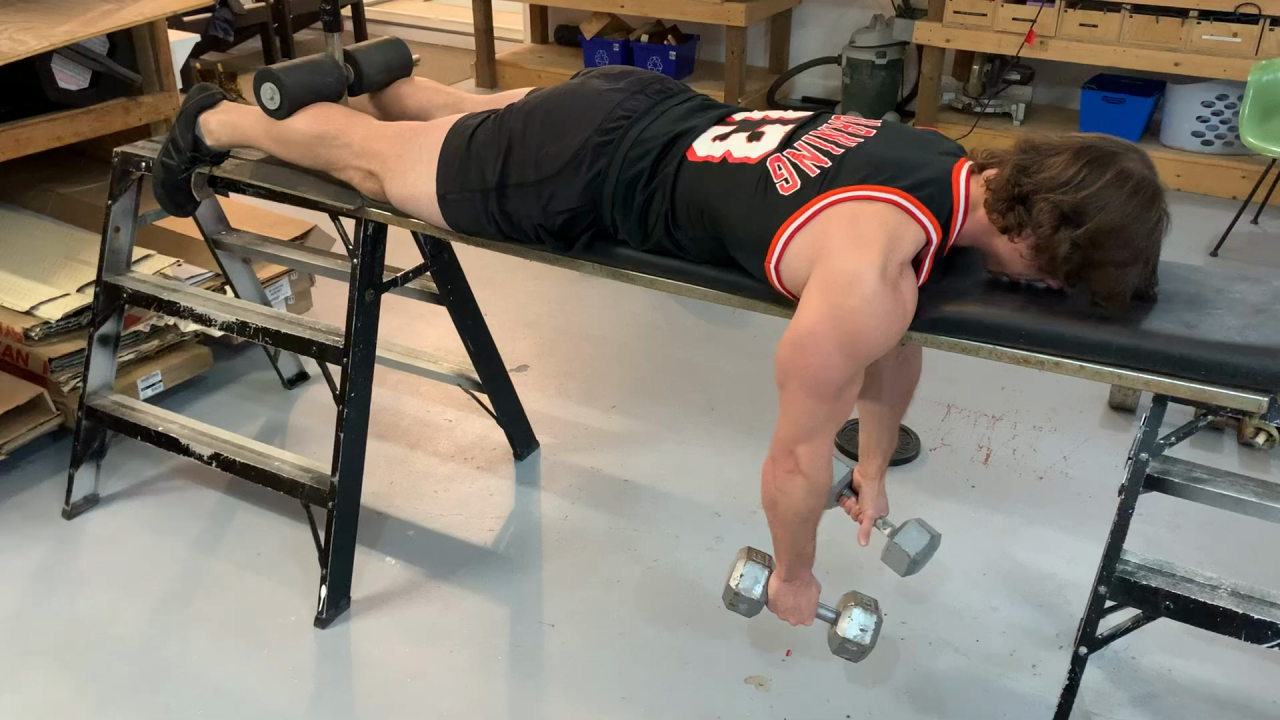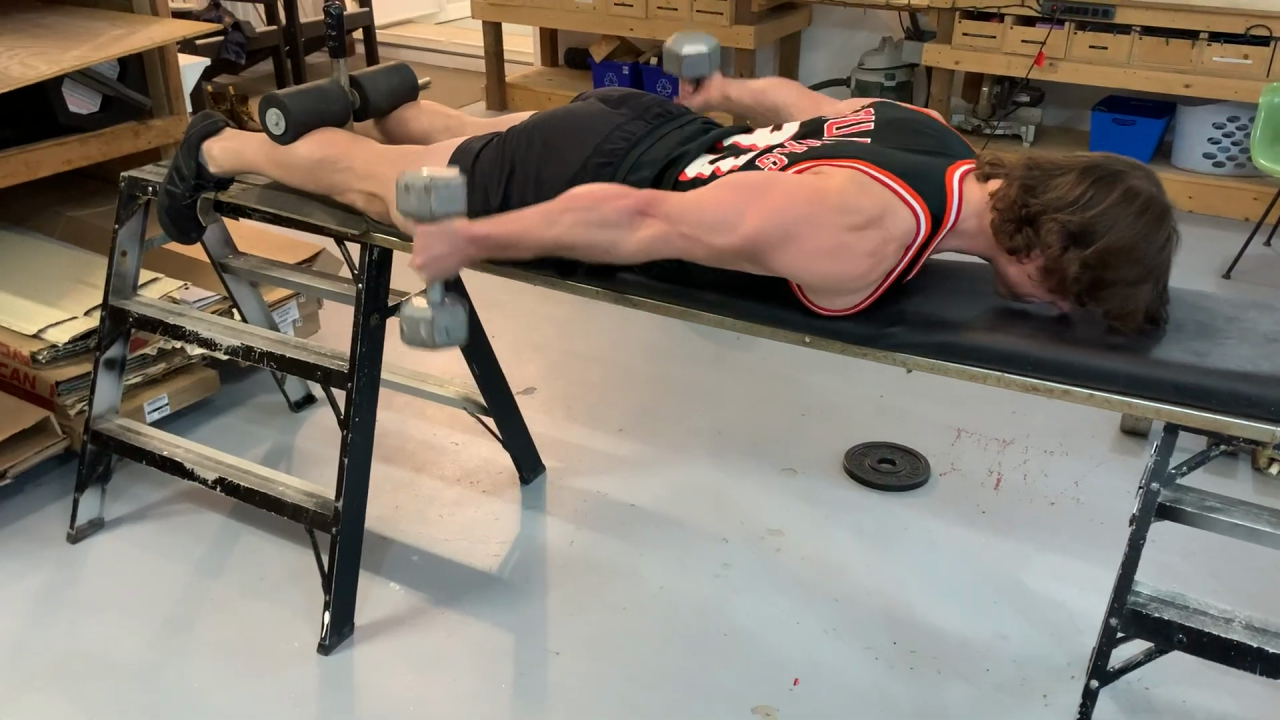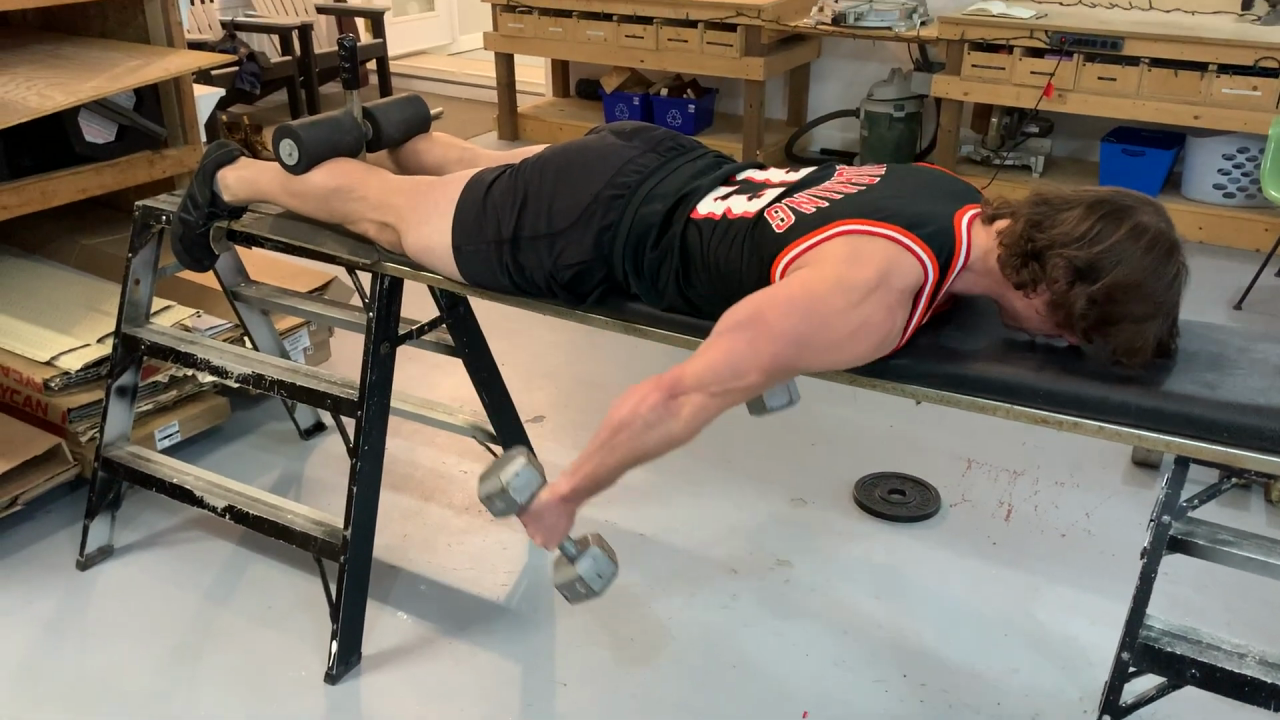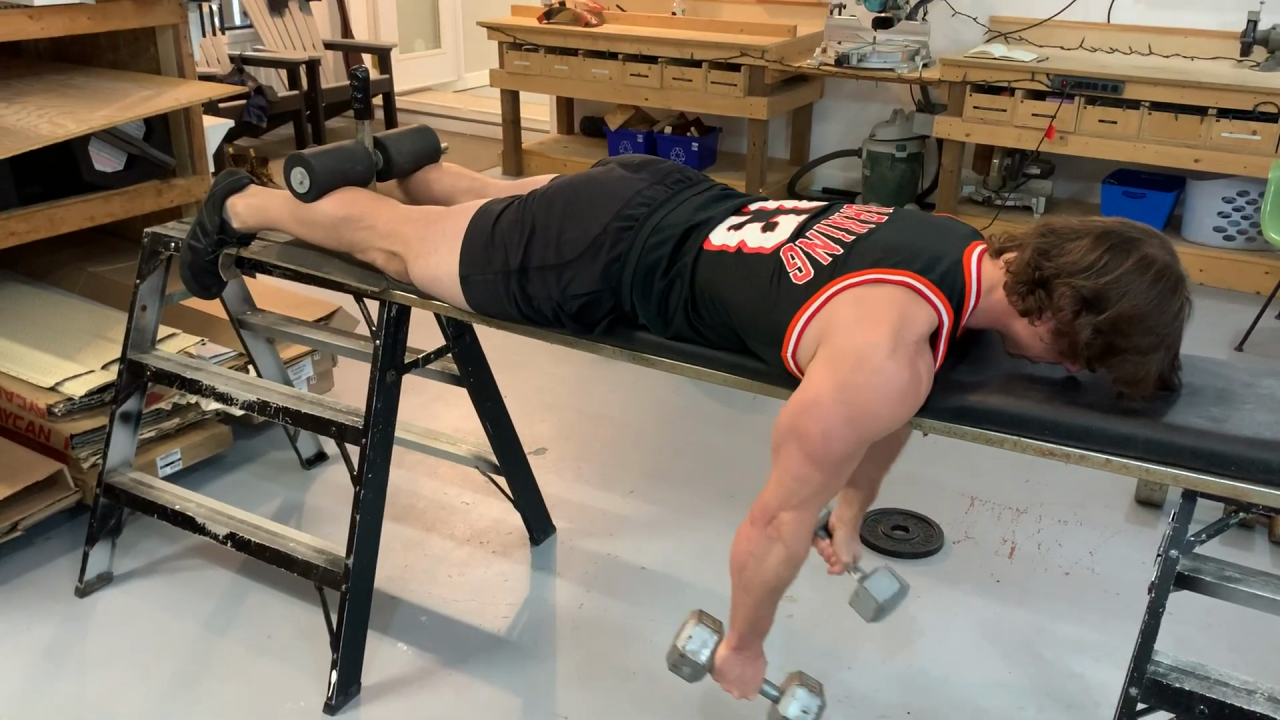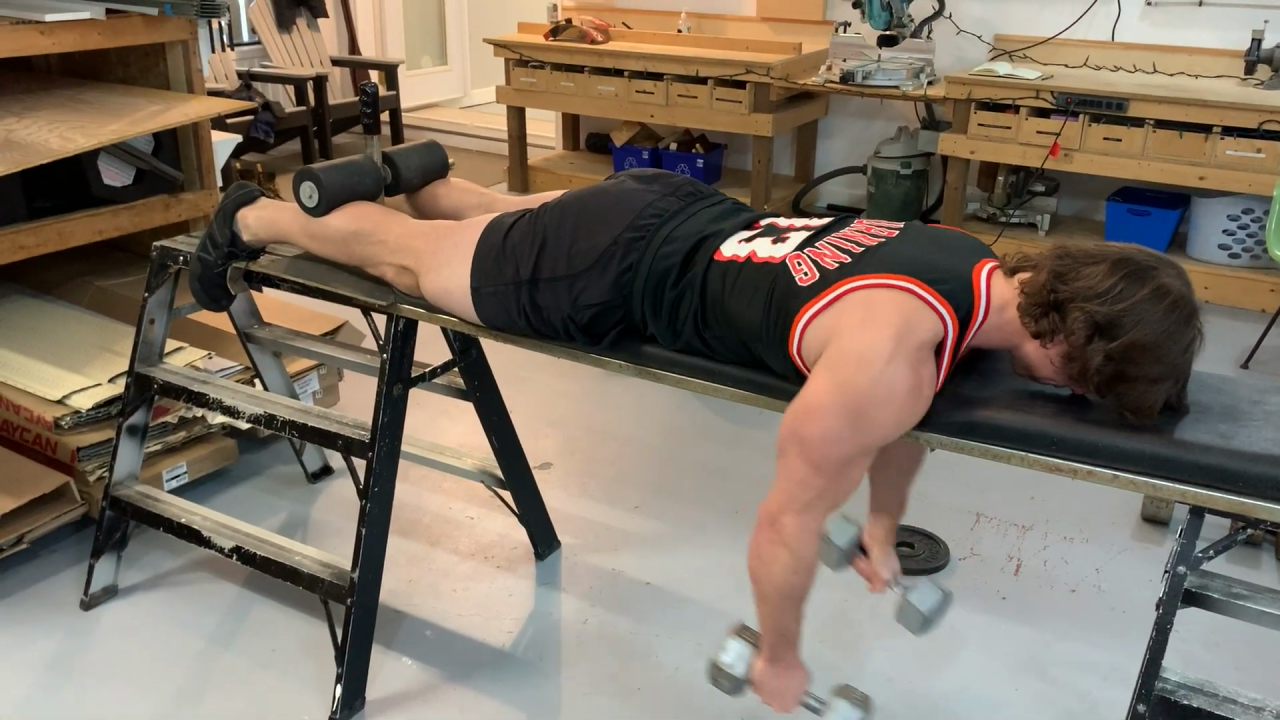
dt=1s
person 1, frame 1
left shoulder: (948, 164)
right shoulder: (868, 271)
left elbow: (892, 340)
right elbow: (797, 450)
left wrist: (877, 466)
right wrist: (793, 577)
left hip: (639, 106)
right hip: (579, 175)
left knee: (459, 108)
right knee: (373, 159)
right ankle: (216, 122)
person 1, frame 2
left shoulder: (938, 143)
right shoulder: (862, 241)
left elbow: (790, 100)
right elbow: (636, 222)
left wrist: (717, 88)
right wrist: (466, 240)
left hip: (637, 128)
right hip: (585, 180)
left knee: (460, 136)
right knee: (377, 184)
left ankle: (374, 102)
right ankle: (219, 150)
person 1, frame 3
left shoulder: (956, 199)
right shoulder: (873, 299)
right elbow: (682, 393)
left wrist: (773, 337)
right wrist: (563, 497)
left hip: (648, 162)
right hip: (595, 232)
left knee: (477, 164)
right knee: (389, 214)
right ankle: (235, 179)
person 1, frame 4
left shoulder: (963, 248)
right shoulder: (884, 353)
right elbow: (775, 517)
left wrist: (853, 515)
right wrist: (742, 645)
left hip: (654, 197)
right hip: (597, 261)
left knee: (481, 194)
right knee: (394, 240)
right ankle: (242, 207)
person 1, frame 5
left shoulder: (976, 265)
right shoulder: (887, 355)
right elbow: (787, 521)
left wrist: (883, 531)
left hip: (666, 214)
right hip: (611, 275)
left knee: (492, 208)
right knee: (409, 256)
right ankle: (252, 219)
